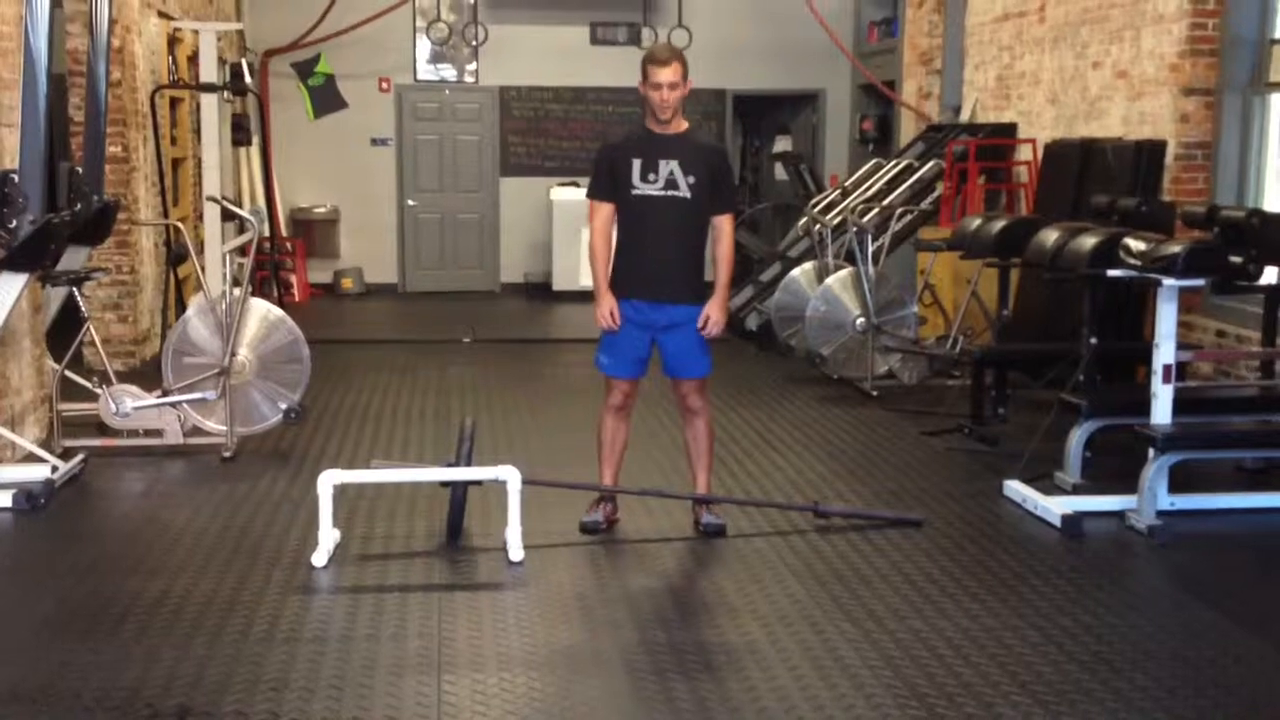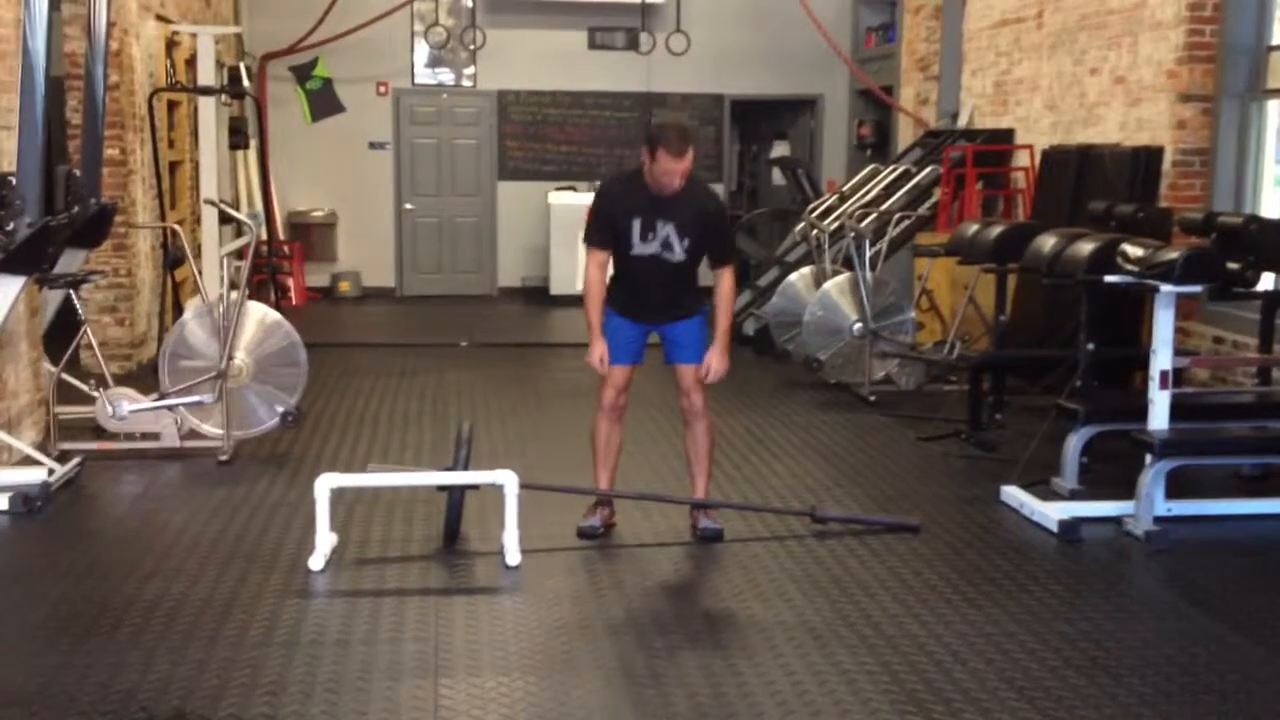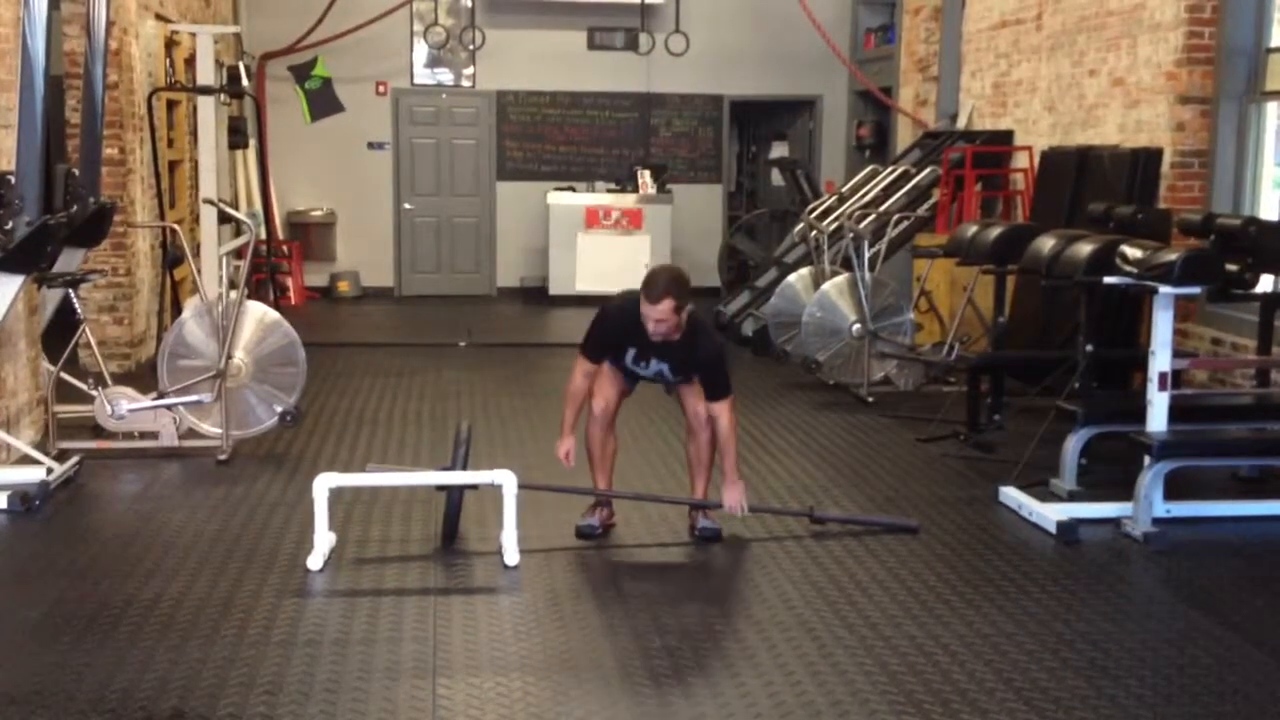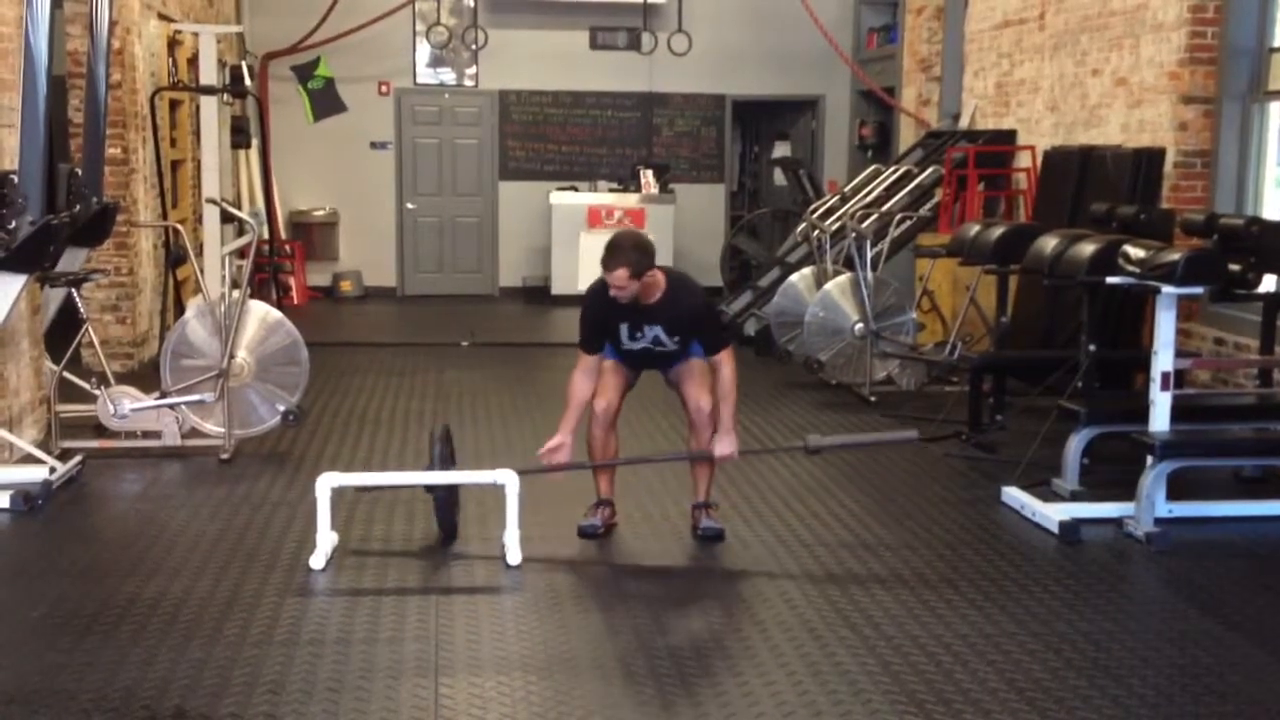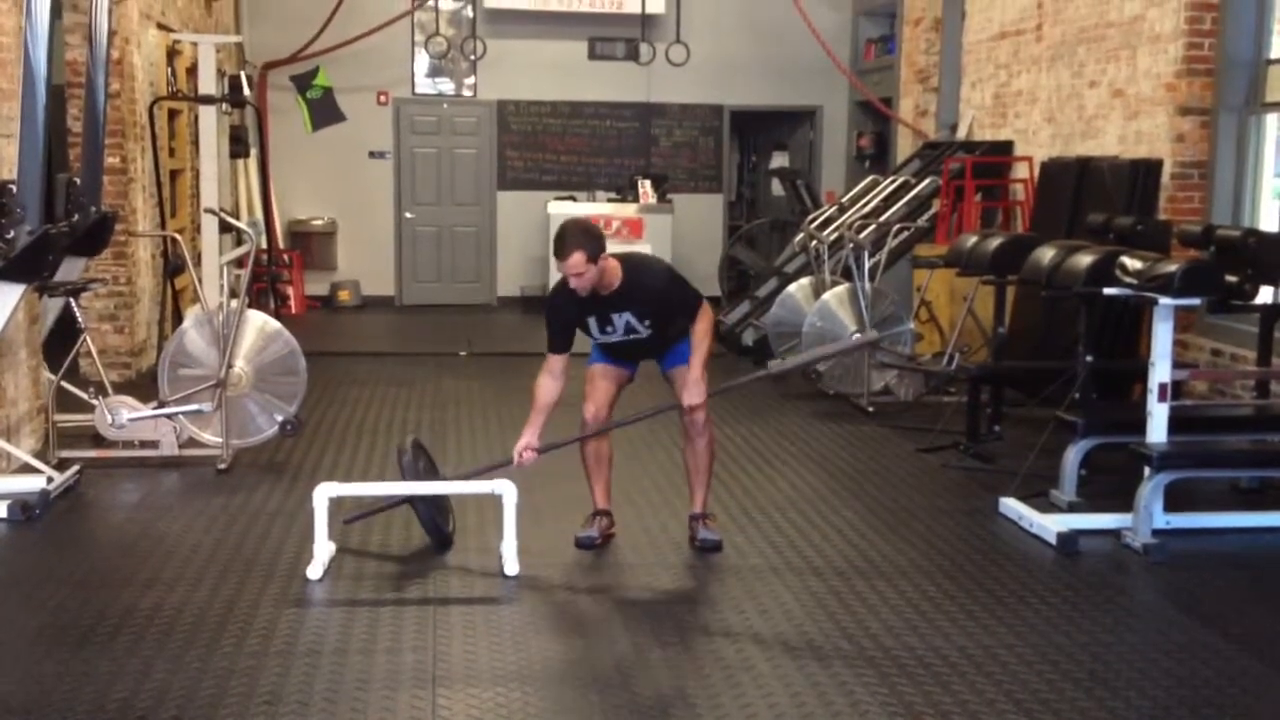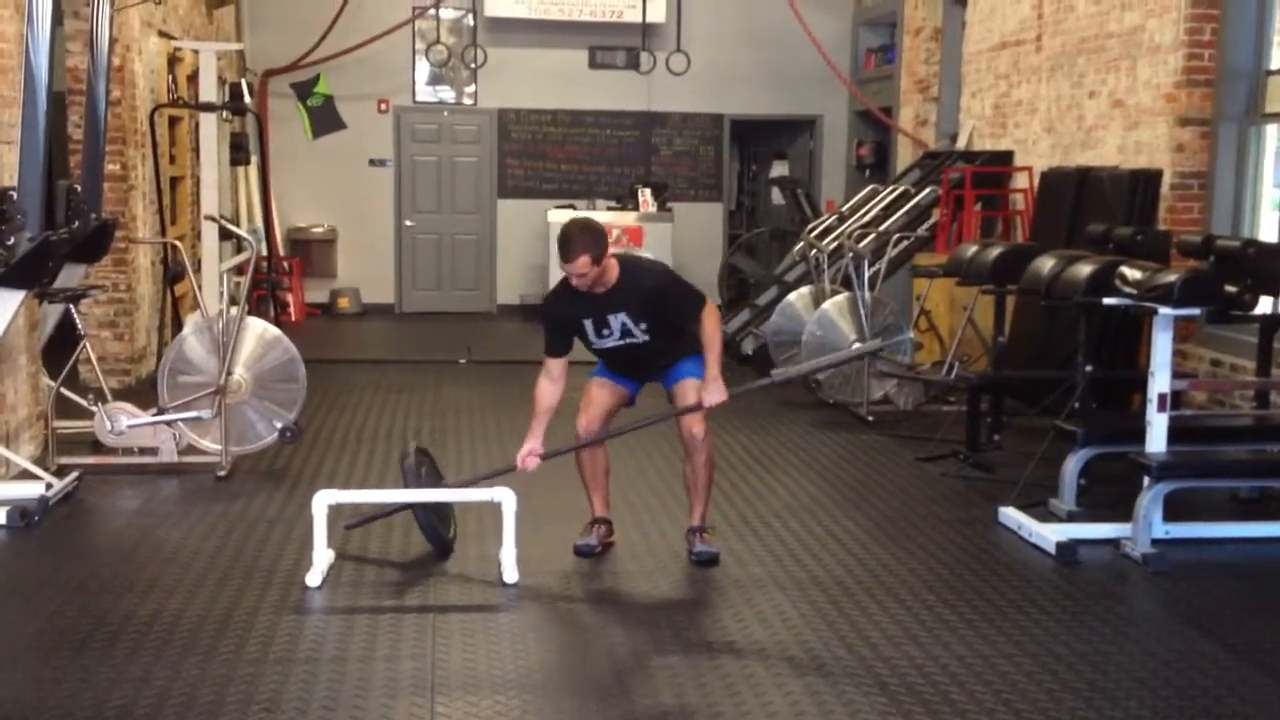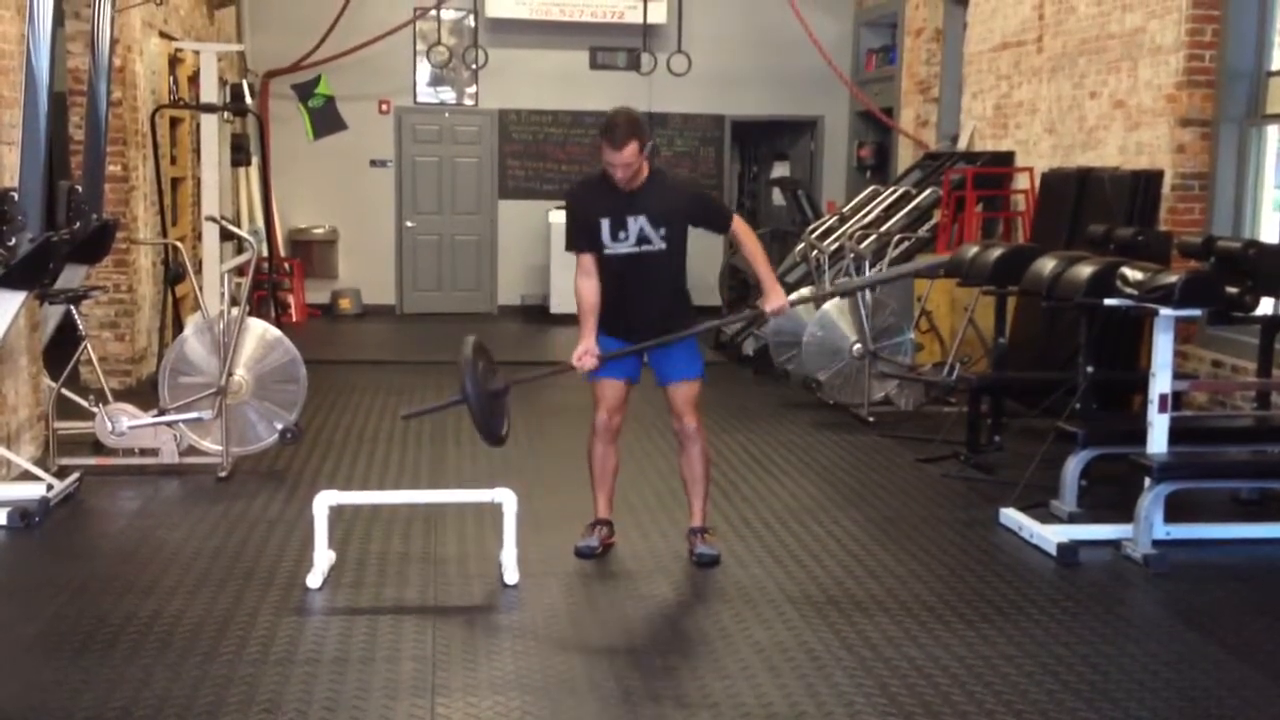
dt=0.7s
person 1, frame 1
left shoulder: (709, 155)
right shoulder: (617, 152)
left elbow: (723, 229)
right elbow: (600, 225)
left wrist: (720, 296)
right wrist: (602, 292)
left hip: (687, 304)
right hip: (627, 301)
left knee: (694, 401)
right knee: (618, 398)
left ankle: (703, 499)
right ankle: (607, 497)
person 1, frame 2
left shoulder: (706, 204)
right shoulder: (614, 194)
left elbow: (724, 274)
right elbow: (596, 265)
left wrist: (720, 345)
right wrist: (596, 335)
left hip: (684, 311)
right hip: (625, 310)
left knee: (694, 403)
right knee: (611, 400)
left ankle: (700, 506)
right ankle: (603, 502)
person 1, frame 3
left shoulder: (704, 343)
right shoulder: (616, 314)
left elbow: (722, 414)
right elbow: (584, 372)
left wrist: (732, 480)
right wrist: (567, 432)
left hip: (680, 370)
right hip: (624, 362)
left knee: (701, 415)
right knee: (600, 408)
left ankle: (699, 508)
right ankle: (602, 504)
person 1, frame 4
left shoulder: (689, 297)
right shoulder: (598, 298)
left elbow: (723, 361)
right elbow: (586, 370)
left wrist: (726, 431)
right wrist: (565, 433)
left hip: (680, 351)
right hip: (621, 351)
left knee: (703, 409)
right knee: (602, 408)
left ankle: (702, 506)
right ankle: (604, 504)
person 1, frame 5
left shoulder: (653, 276)
right shoulder: (564, 299)
left elbow: (703, 315)
right elbow: (553, 371)
left wrist: (695, 377)
right wrist: (531, 431)
left hip: (673, 339)
right hip: (613, 347)
left knee: (696, 417)
right knee: (592, 415)
left ankle: (700, 516)
right ankle: (602, 514)
person 1, frame 6
left shoulder: (651, 278)
right shoulder: (561, 302)
left elbow: (708, 313)
right elbow: (553, 374)
left wrist: (713, 378)
right wrist: (535, 437)
left hip: (677, 357)
right hip: (619, 365)
left knee: (695, 432)
right knee: (587, 426)
left ankle: (698, 529)
right ankle: (601, 522)
person 1, frame 7
left shoulder: (677, 192)
right shoulder: (584, 198)
left elbow: (737, 228)
right elbow: (587, 271)
left wrist: (770, 286)
right wrist: (587, 335)
left hip: (674, 325)
right hip: (615, 328)
left knee: (688, 424)
right knee: (605, 422)
left ankle: (698, 527)
right ankle: (602, 523)
